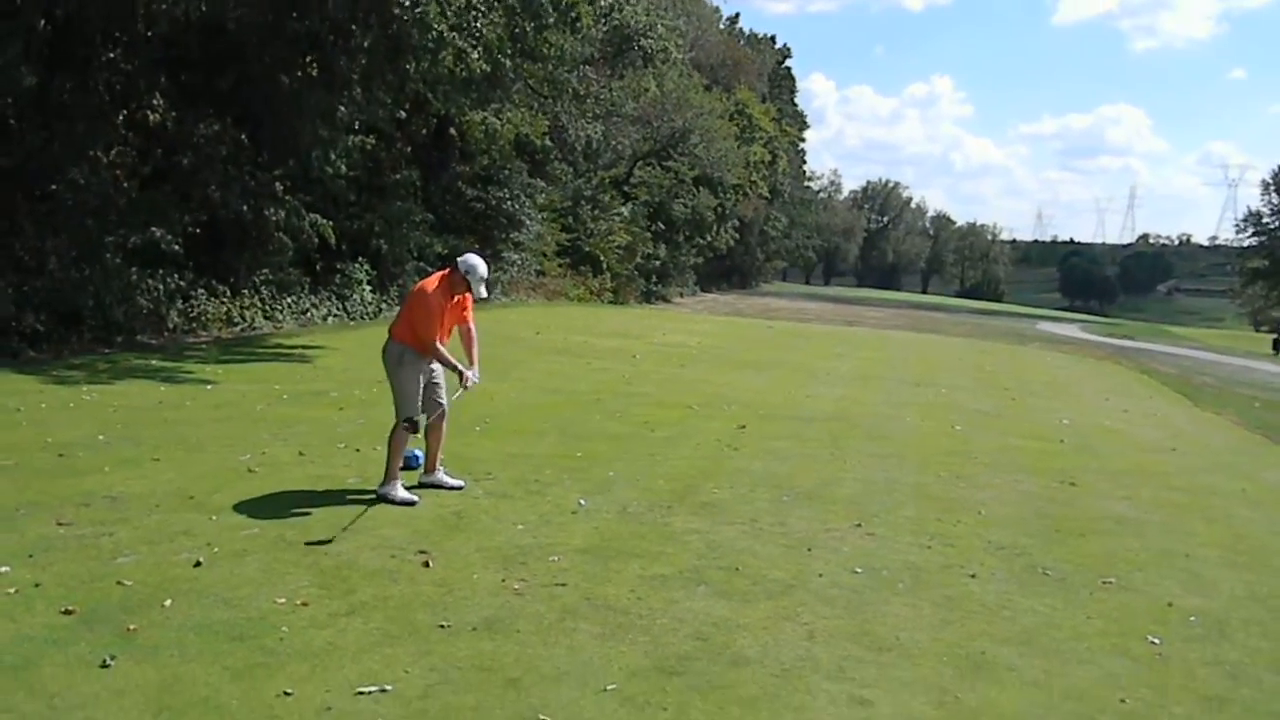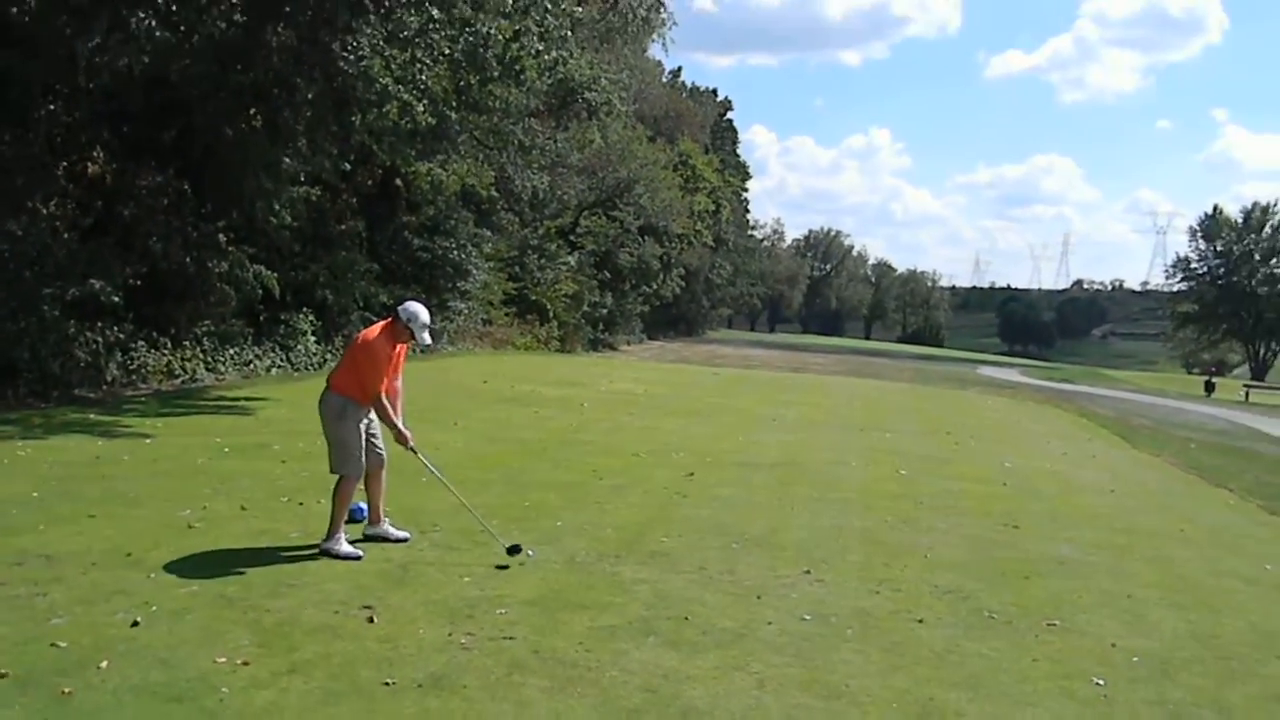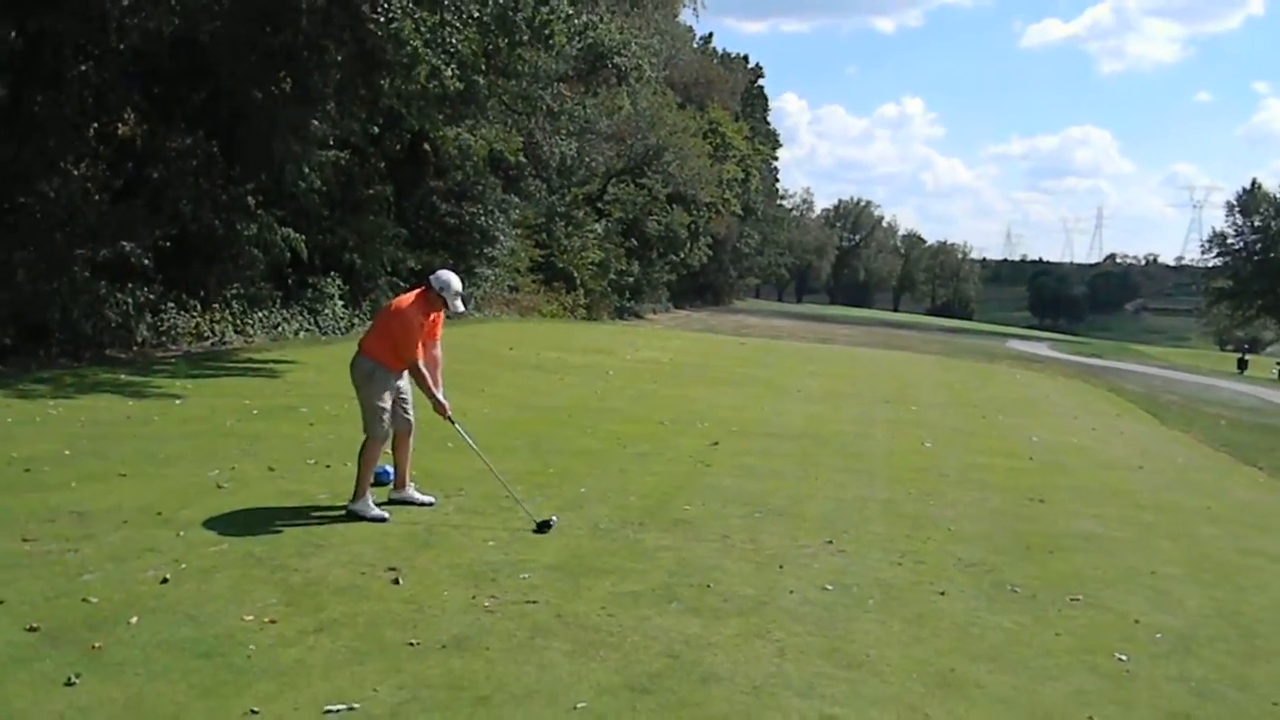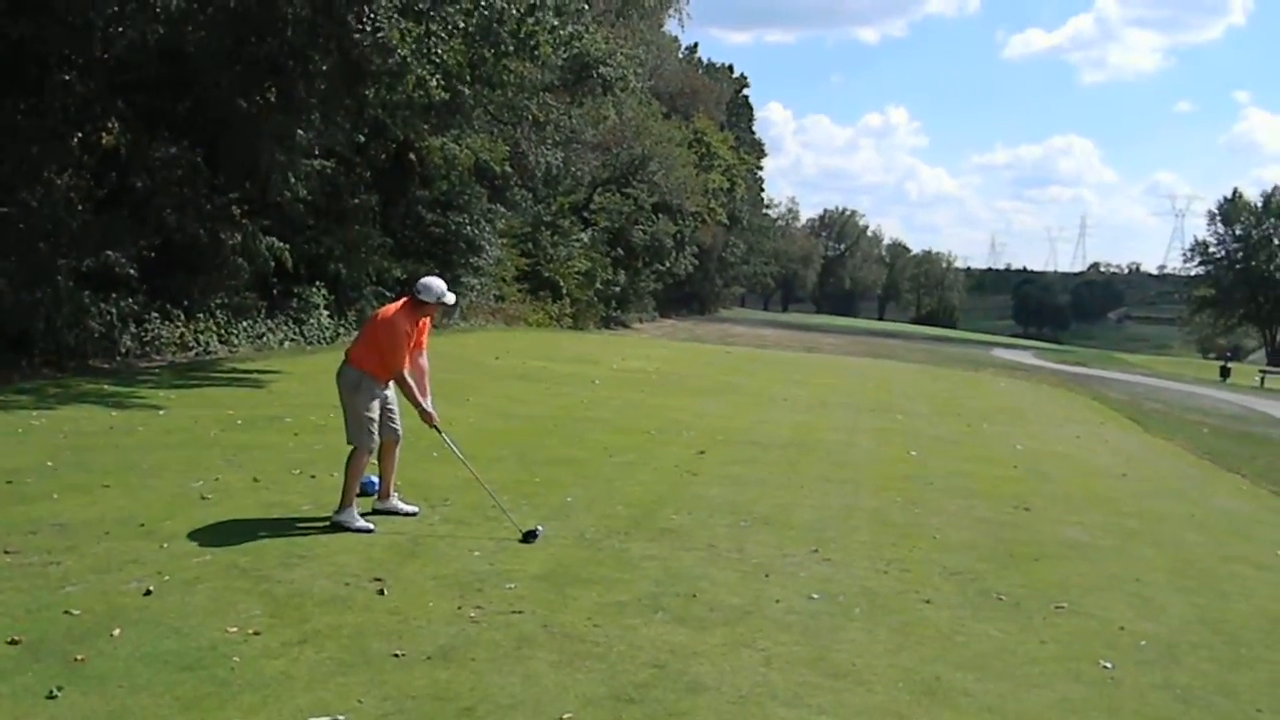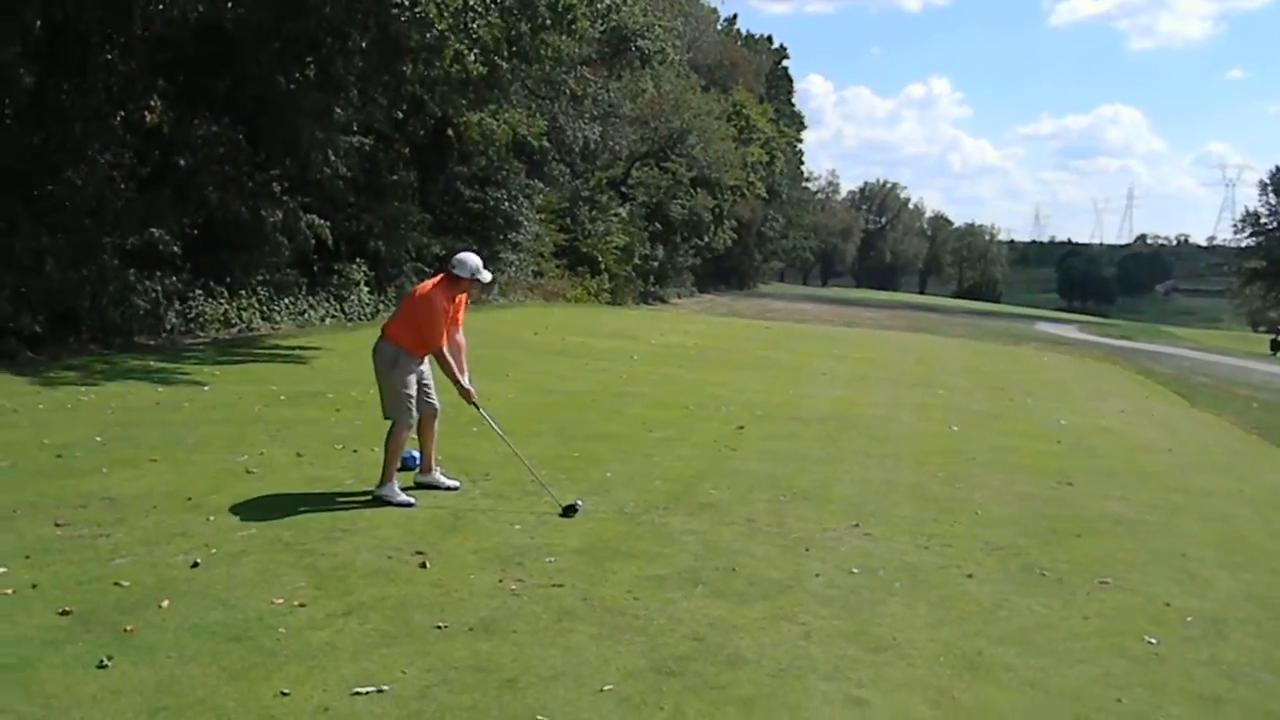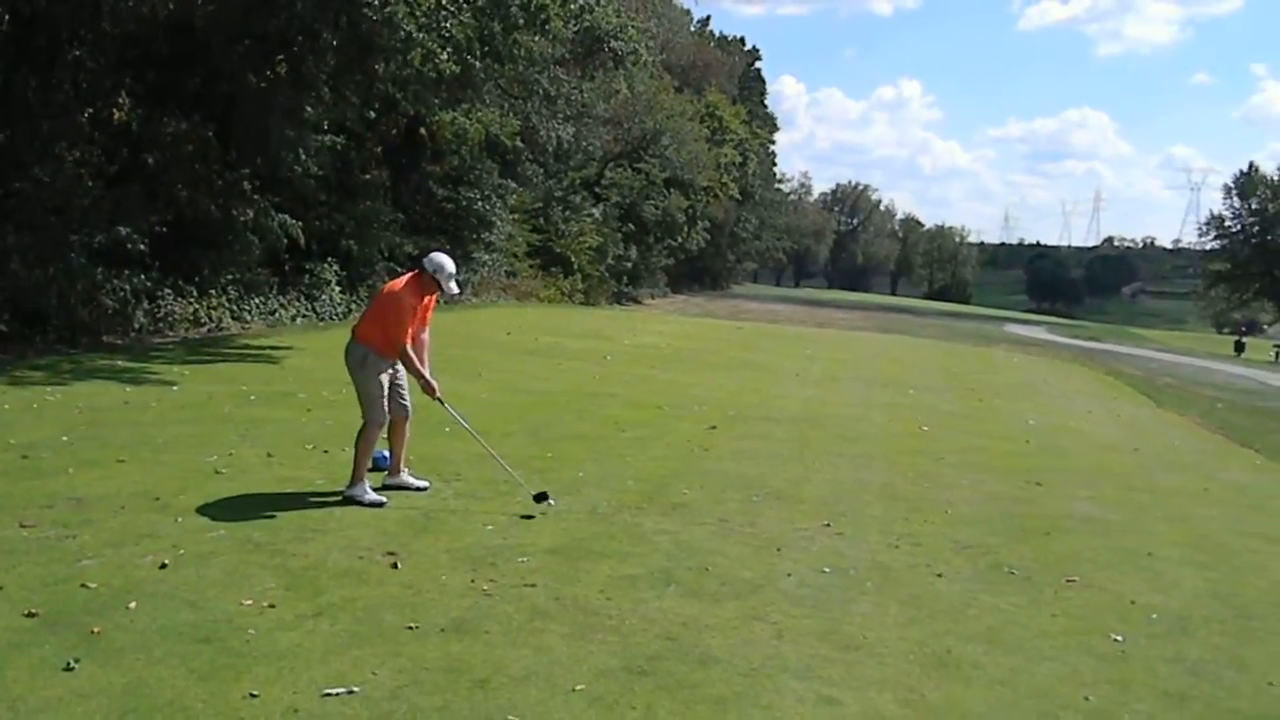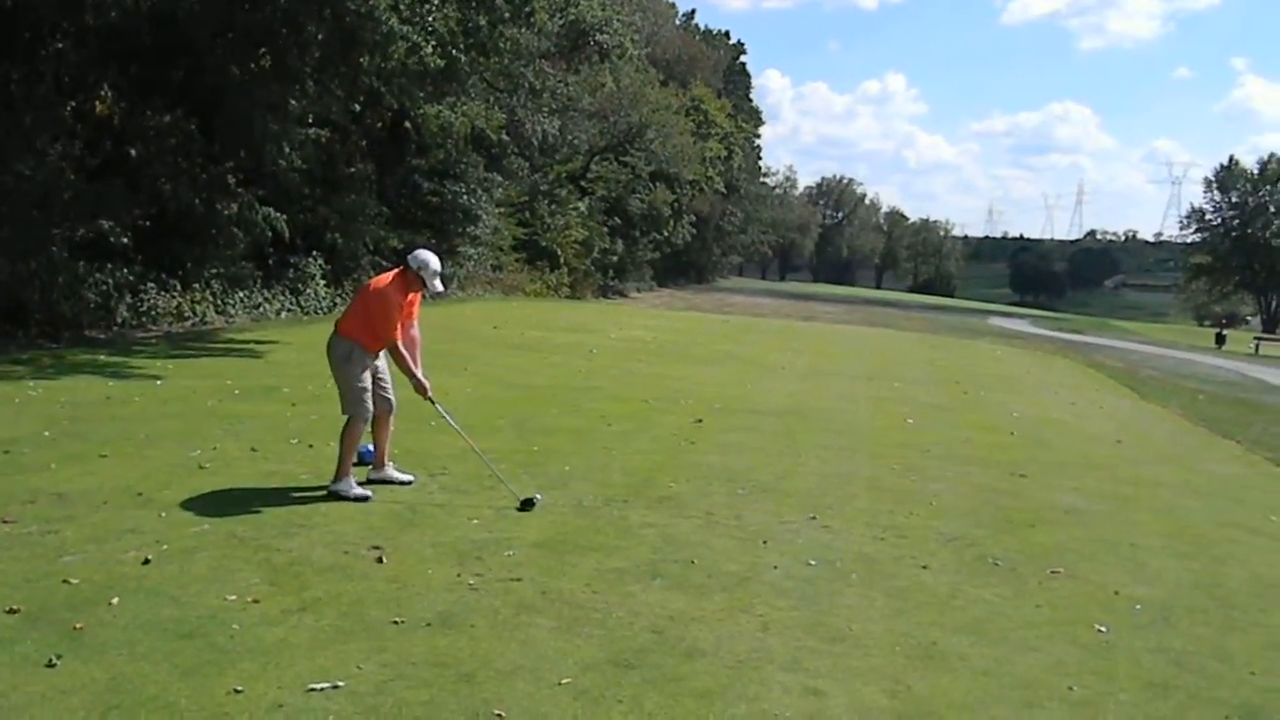
dt=0.4s
person 1, frame 1
left shoulder: (462, 292)
right shoulder: (429, 294)
left elbow: (467, 329)
right elbow: (432, 344)
left wrist: (473, 367)
right wrist: (459, 370)
left hip: (429, 356)
right hip: (405, 353)
left knee: (439, 412)
right knee: (408, 417)
left ankle: (432, 472)
right ankle: (390, 483)
person 1, frame 2
left shoulder: (398, 341)
right shoulder: (375, 344)
left elbow: (394, 382)
right elbow: (378, 397)
left wrist: (399, 422)
right wrist: (397, 429)
left hip: (362, 405)
right hip: (342, 405)
left knee: (377, 462)
right knee: (353, 471)
left ankle: (377, 524)
right ankle: (333, 539)
person 1, frame 3
left shoulder: (434, 309)
right shoulder: (407, 312)
left elbow: (433, 349)
right elbow: (416, 365)
left wrist: (438, 390)
right wrist: (434, 399)
left hip: (395, 369)
right hip: (372, 368)
left knee: (405, 427)
right knee: (379, 432)
left ankle: (402, 488)
right ankle: (359, 499)
person 1, frame 4
left shoulder: (422, 318)
right shoulder: (396, 322)
left elbow: (419, 358)
right elbow: (401, 374)
left wrist: (427, 399)
right wrist: (421, 408)
left hip: (381, 380)
right hip: (359, 378)
left knee: (392, 437)
right knee: (366, 444)
left ankle: (386, 498)
right ankle: (345, 511)
person 1, frame 5
left shoulder: (458, 293)
right shoulder: (433, 299)
left elbow: (456, 335)
right elbow: (439, 350)
left wrist: (465, 376)
right wrist: (460, 385)
left hip: (415, 355)
right hip: (395, 354)
left knee: (430, 412)
right knee: (405, 419)
left ankle: (428, 472)
right ankle: (386, 485)
person 1, frame 6
left shoulder: (427, 292)
right shoulder: (400, 296)
left elbow: (421, 333)
right elbow: (404, 348)
left wrist: (426, 373)
right wrist: (423, 380)
left hip: (389, 355)
right hip: (367, 354)
left knee: (402, 413)
right knee: (377, 418)
left ankle: (396, 474)
right ankle: (357, 485)
person 1, frame 7
left shoulder: (412, 288)
right shoulder: (387, 293)
left elbow: (411, 328)
right elbow: (395, 345)
left wrist: (418, 371)
right wrist: (415, 379)
left hip: (371, 349)
right hip: (349, 348)
left knee: (385, 406)
right knee: (362, 412)
left ankle: (381, 467)
right ankle: (342, 480)
